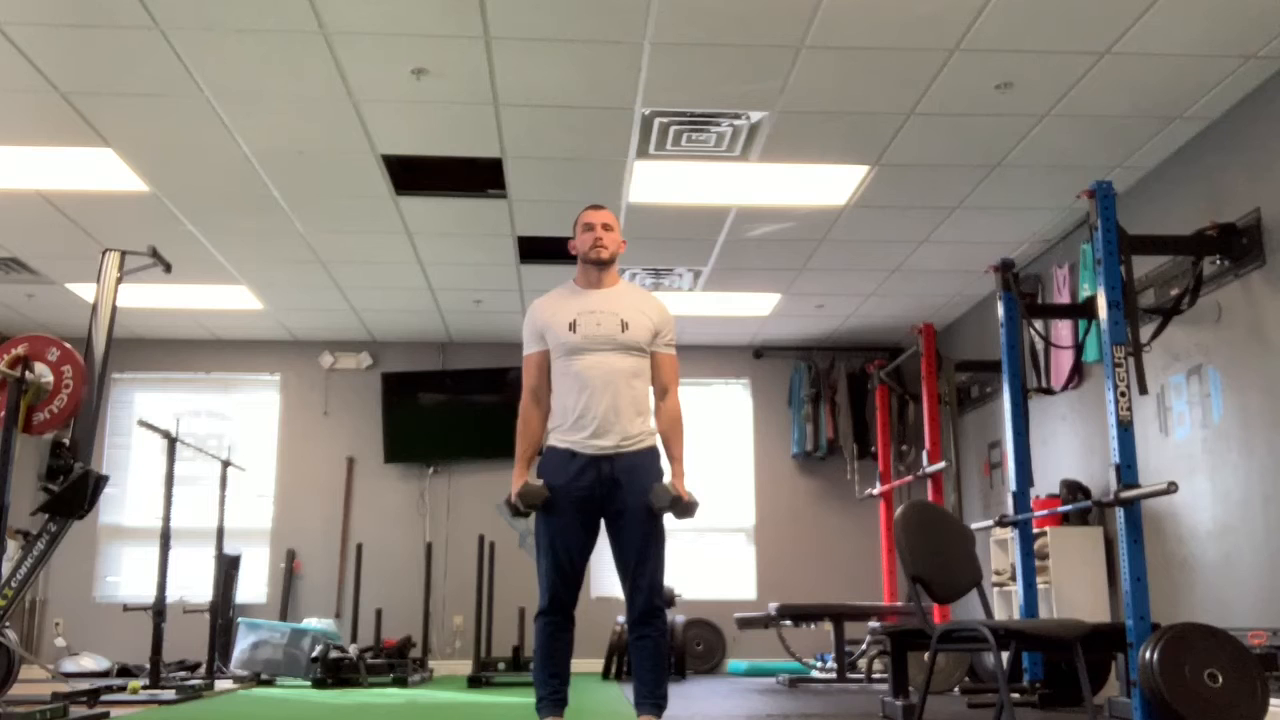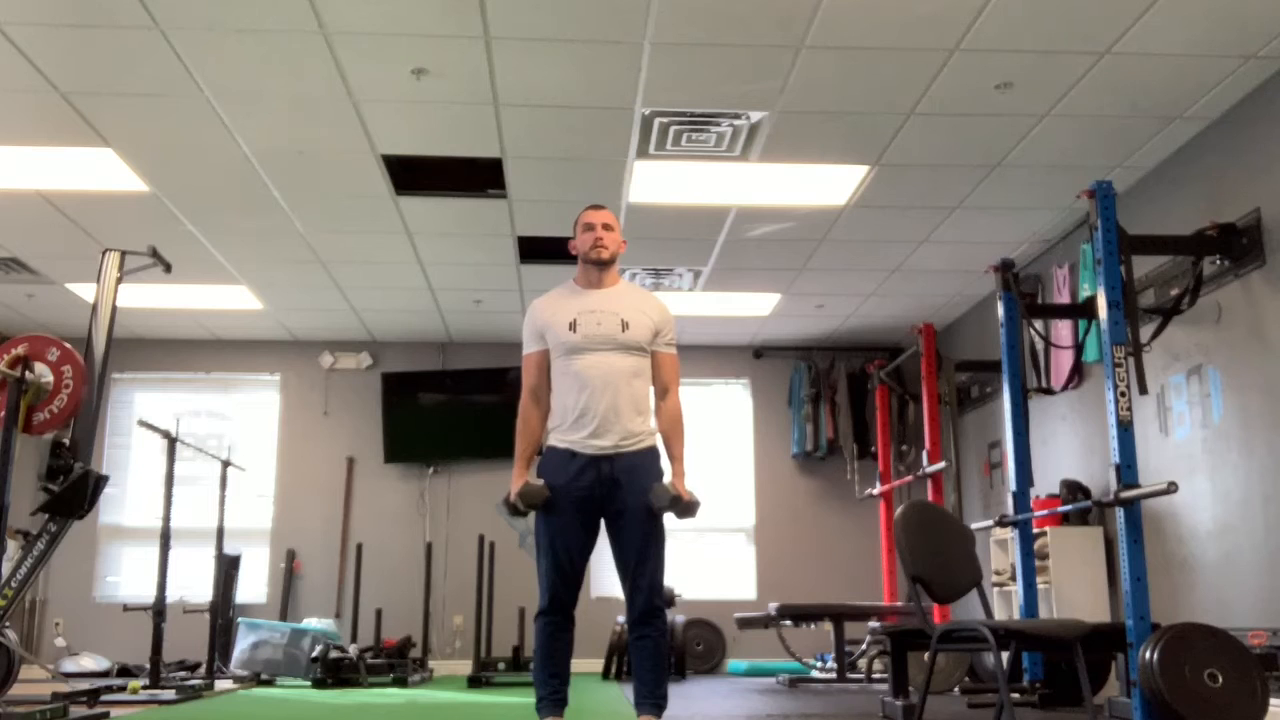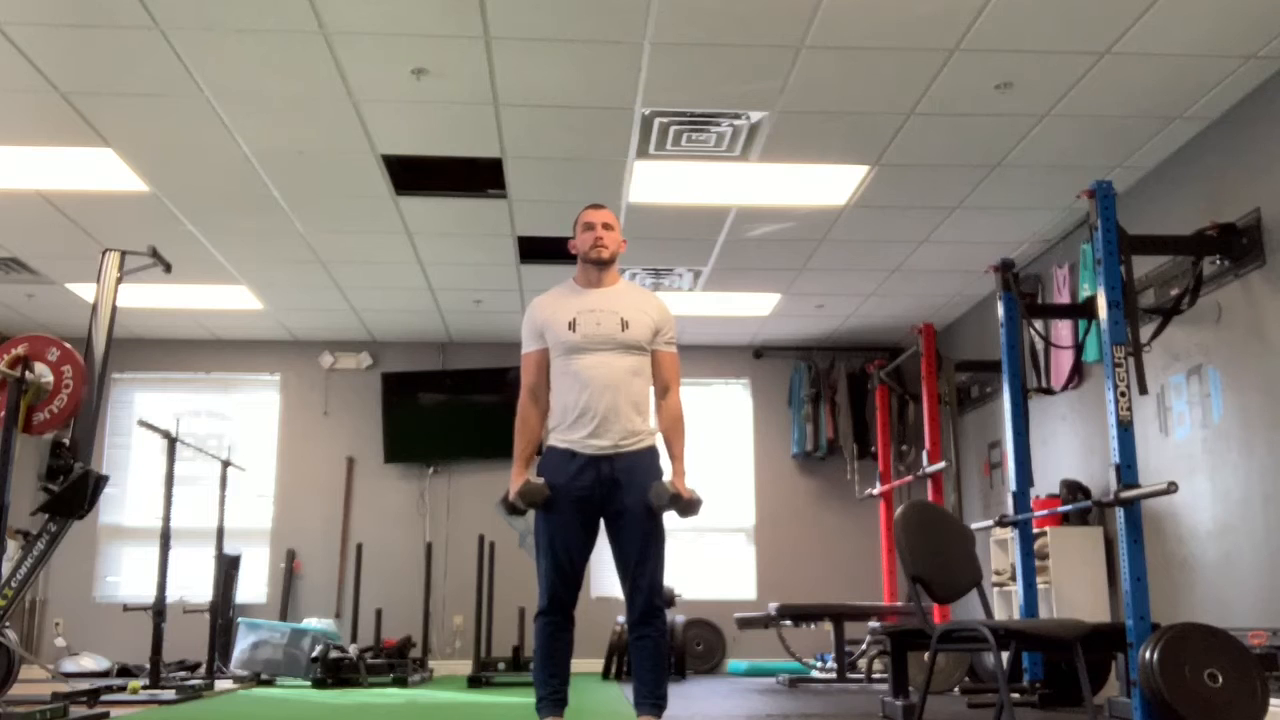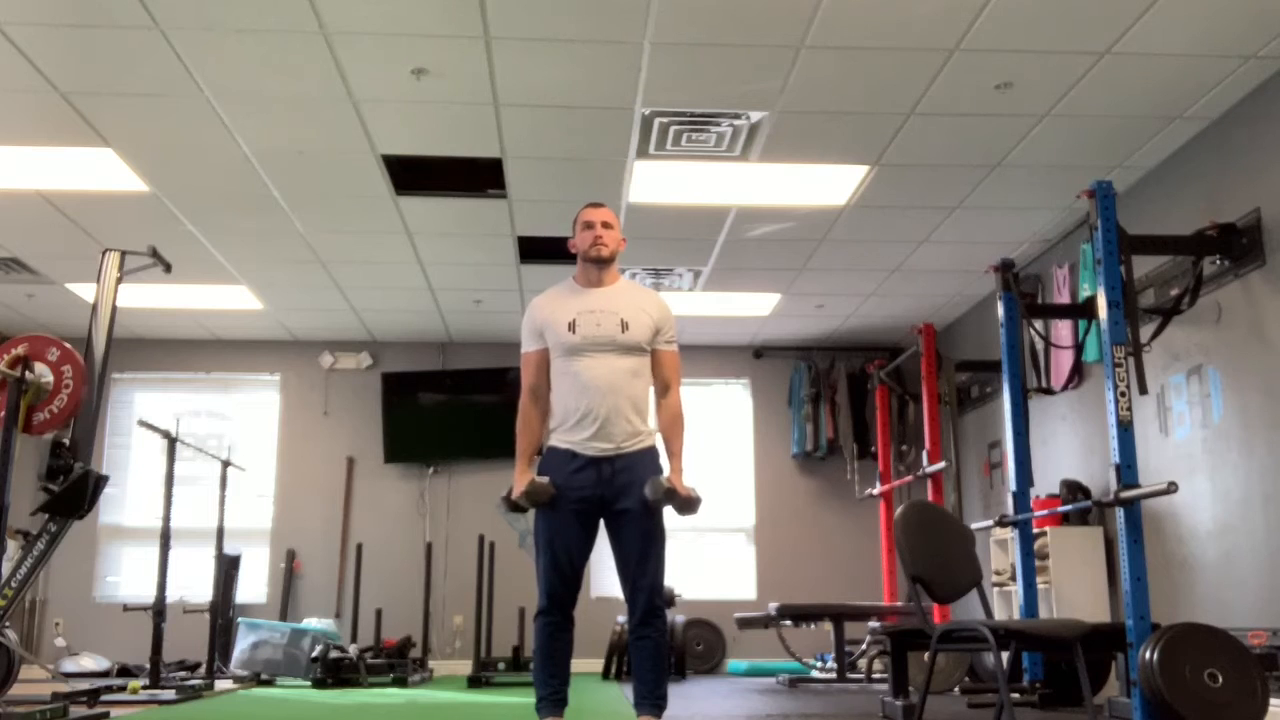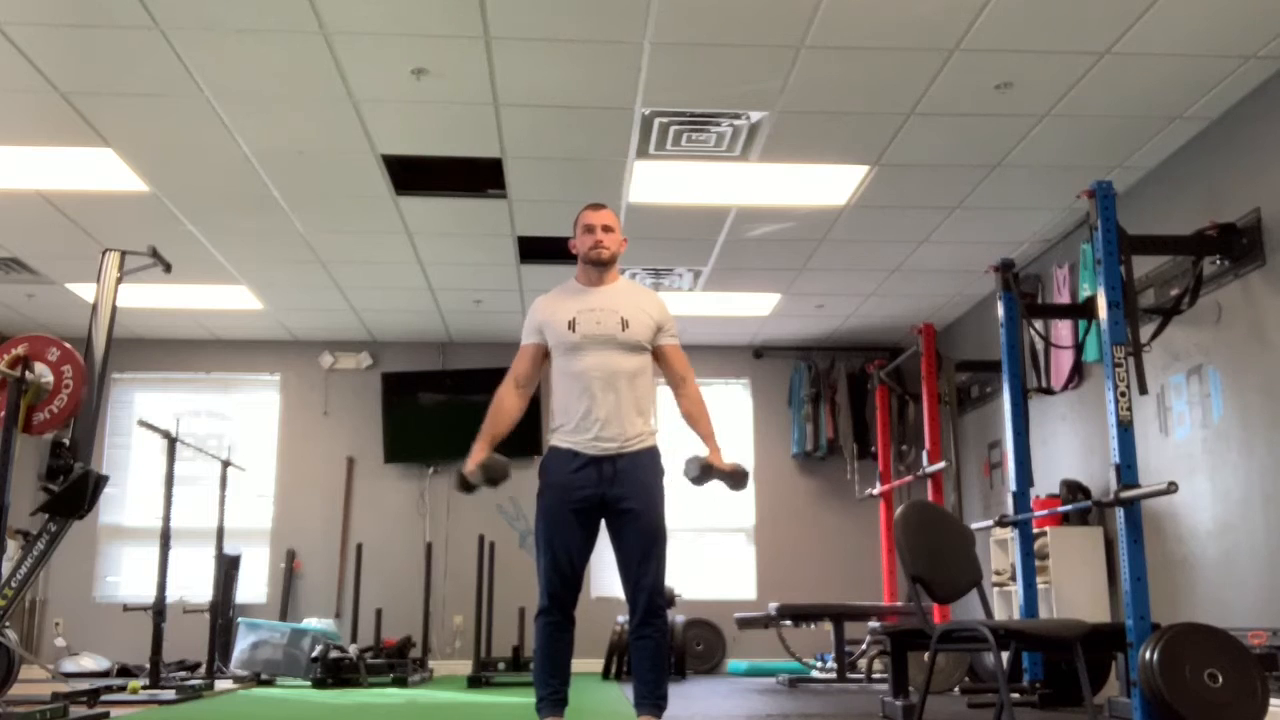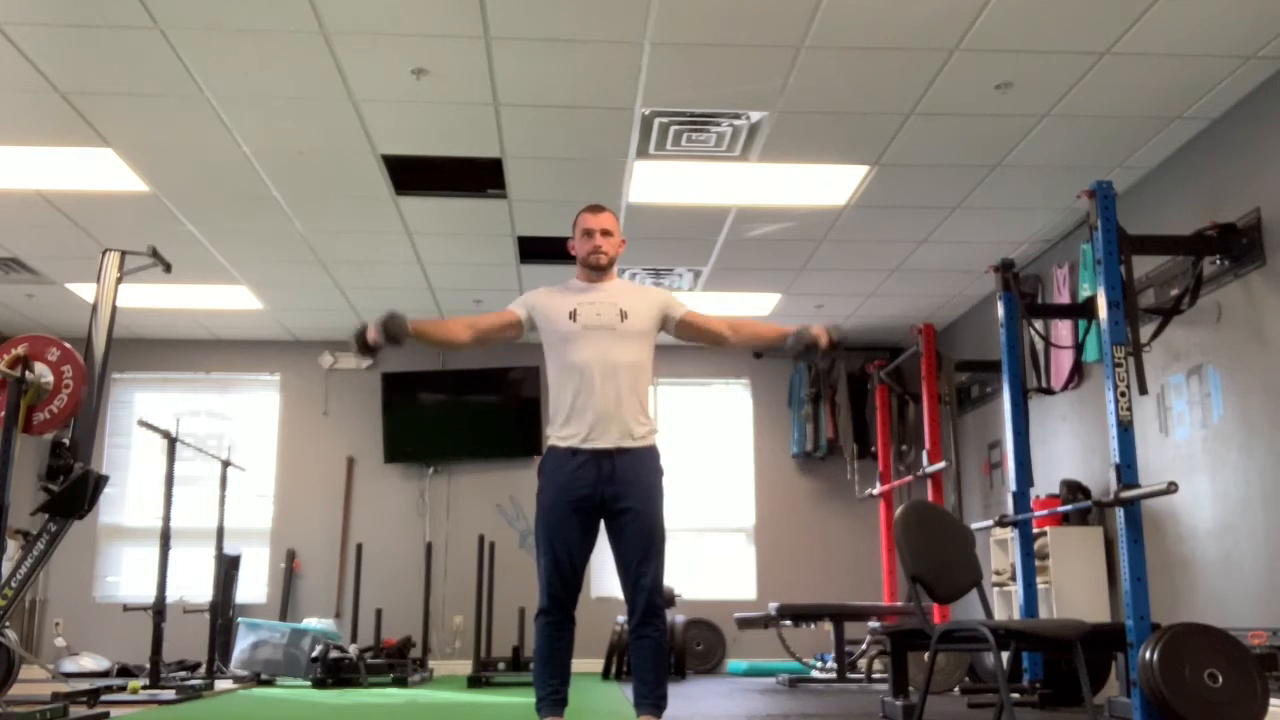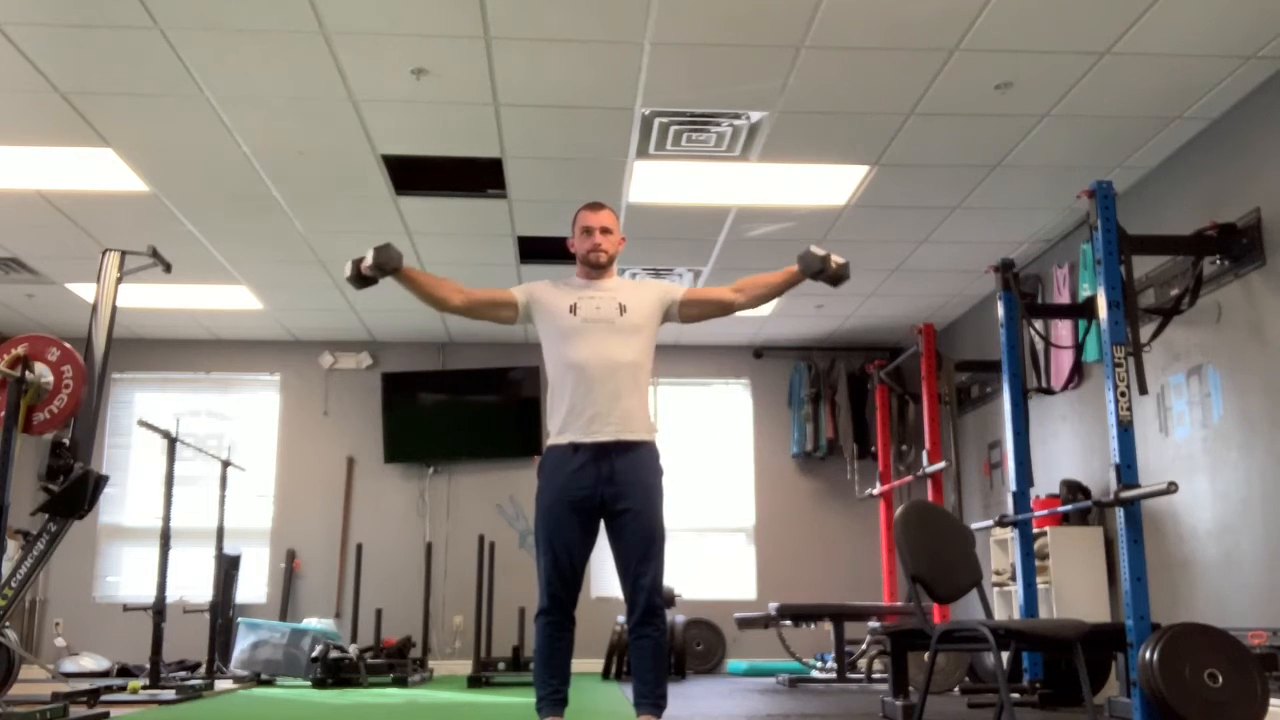
dt=0.3s
person 1, frame 1
left shoulder: (651, 309)
right shoulder: (545, 309)
left elbow: (666, 396)
right elbow: (534, 398)
left wrist: (677, 471)
right wrist: (520, 470)
left hip: (636, 464)
right hip: (566, 464)
left knee: (646, 600)
right knee: (556, 599)
person 1, frame 2
left shoulder: (652, 309)
right shoulder: (545, 309)
left elbow: (667, 396)
right elbow: (533, 397)
left wrist: (678, 470)
right wrist: (521, 470)
left hip: (636, 463)
right hip: (566, 464)
left knee: (646, 599)
right knee: (556, 598)
person 1, frame 3
left shoulder: (651, 308)
right shoulder: (544, 308)
left elbow: (668, 394)
right elbow: (532, 397)
left wrist: (678, 469)
right wrist: (518, 469)
left hip: (635, 464)
right hip: (565, 464)
left knee: (645, 599)
right knee: (555, 599)
person 1, frame 4
left shoulder: (651, 306)
right shoulder: (544, 308)
left elbow: (668, 393)
right elbow: (533, 397)
left wrist: (676, 467)
right wrist: (523, 468)
left hip: (635, 464)
right hip: (566, 465)
left knee: (646, 599)
right knee: (555, 599)
person 1, frame 5
left shoulder: (650, 306)
right shoulder: (547, 307)
left elbow: (683, 382)
right elbow: (517, 385)
left wrist: (711, 445)
right wrist: (482, 445)
left hip: (636, 464)
right hip: (567, 465)
left knee: (647, 598)
right knee: (556, 598)
person 1, frame 6
left shoulder: (651, 300)
right shoulder: (543, 301)
left elbow: (726, 331)
right elbow: (470, 331)
left wrist: (795, 335)
right wrist: (405, 329)
left hip: (635, 462)
right hip: (567, 463)
left knee: (646, 597)
right knee: (556, 599)
person 1, frame 7
left shoulder: (651, 295)
right shoulder: (544, 296)
left elbow: (736, 296)
right elbow: (458, 299)
left wrist: (797, 271)
right wrist: (397, 269)
left hip: (634, 459)
right hip: (567, 460)
left knee: (645, 597)
right knee: (556, 598)
